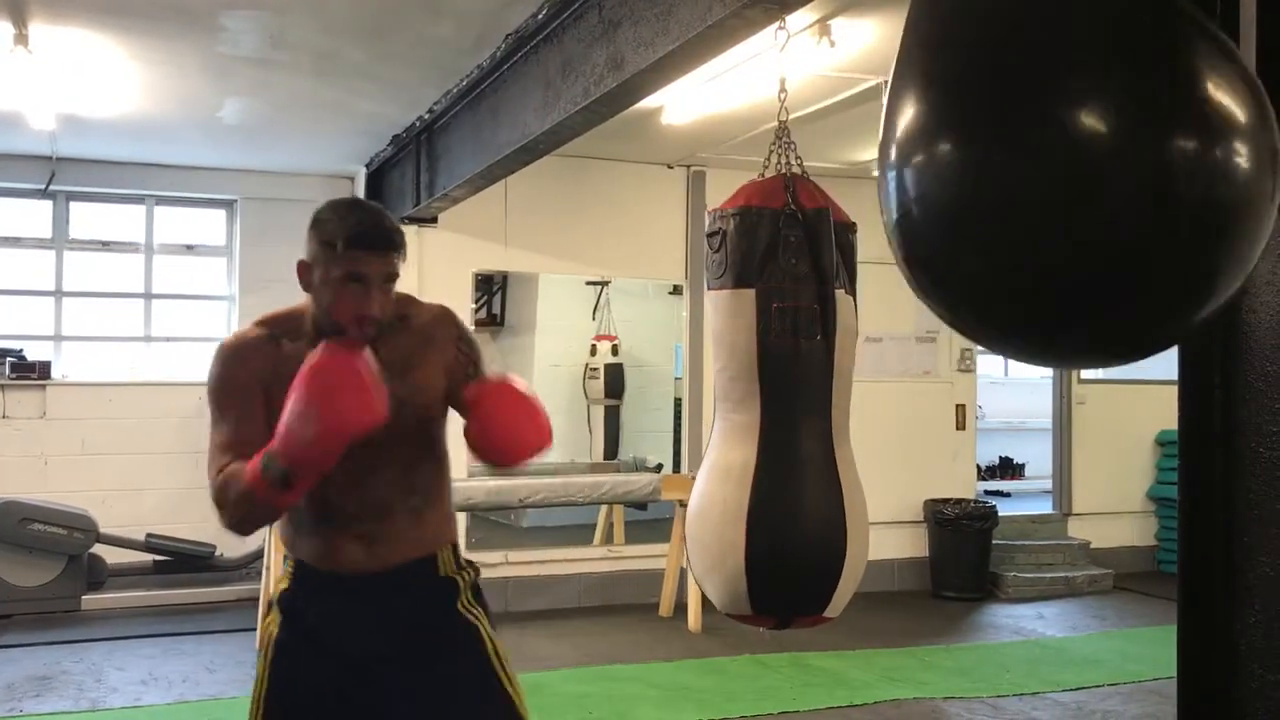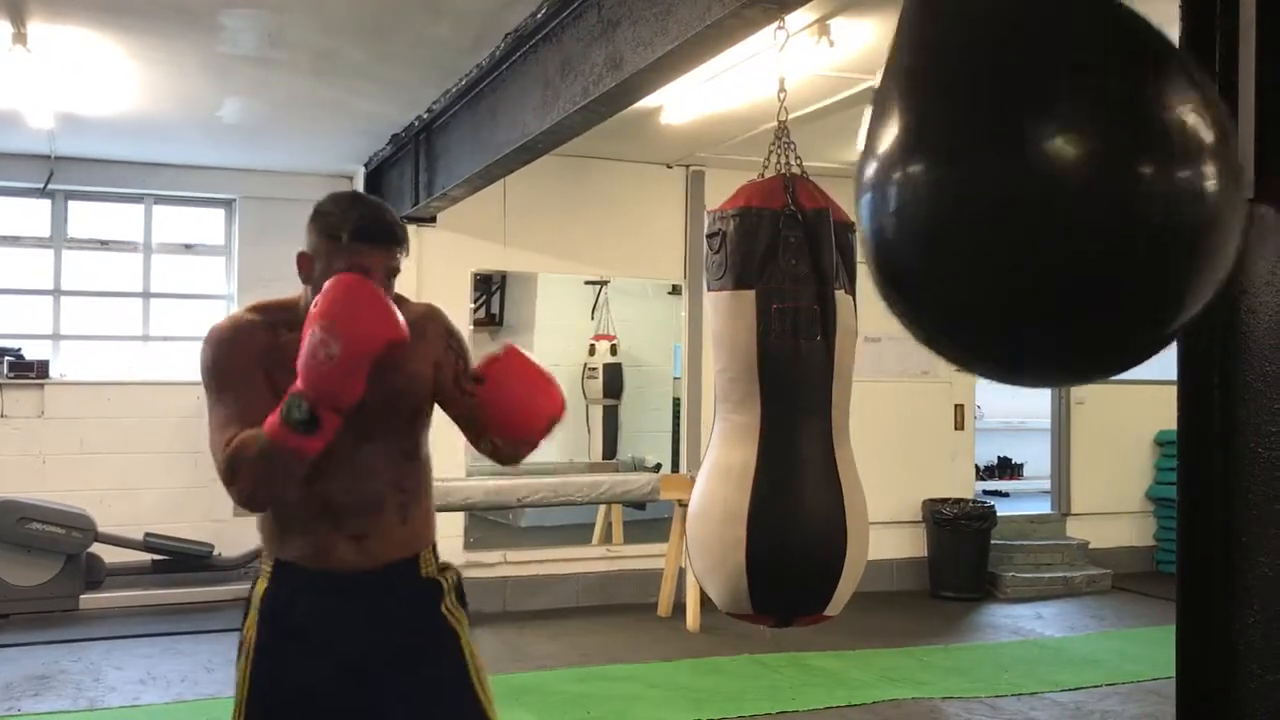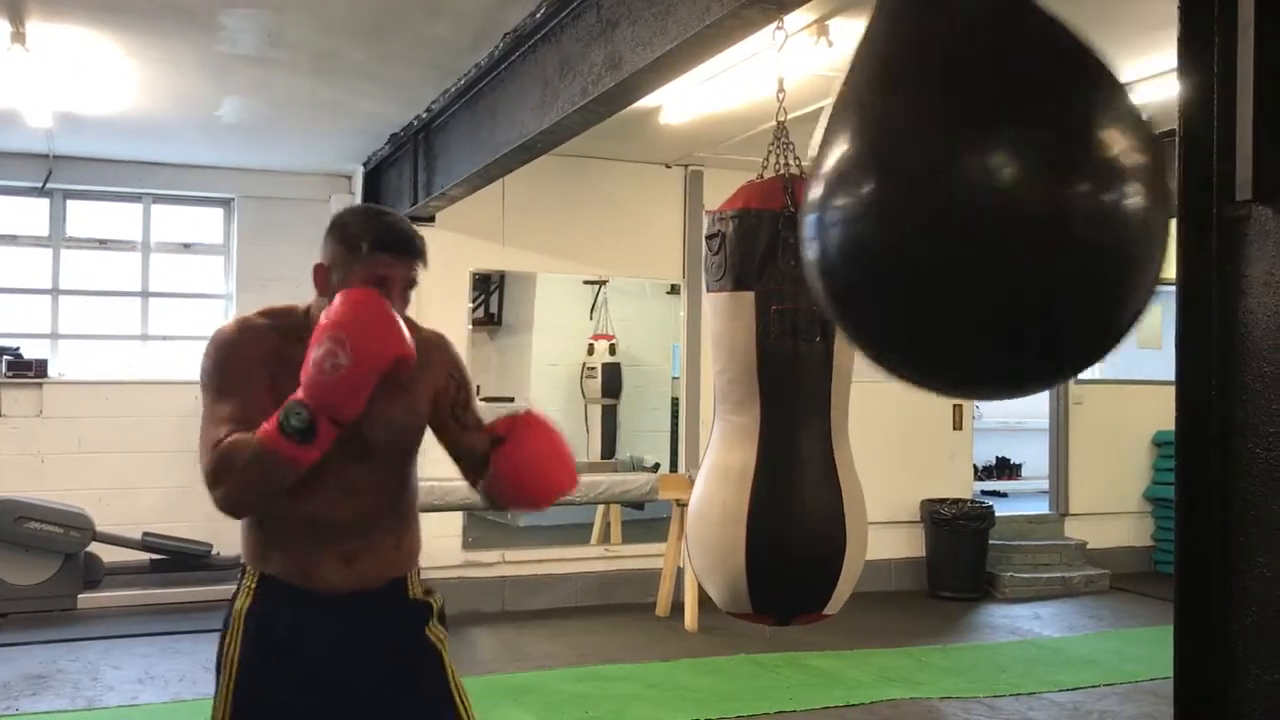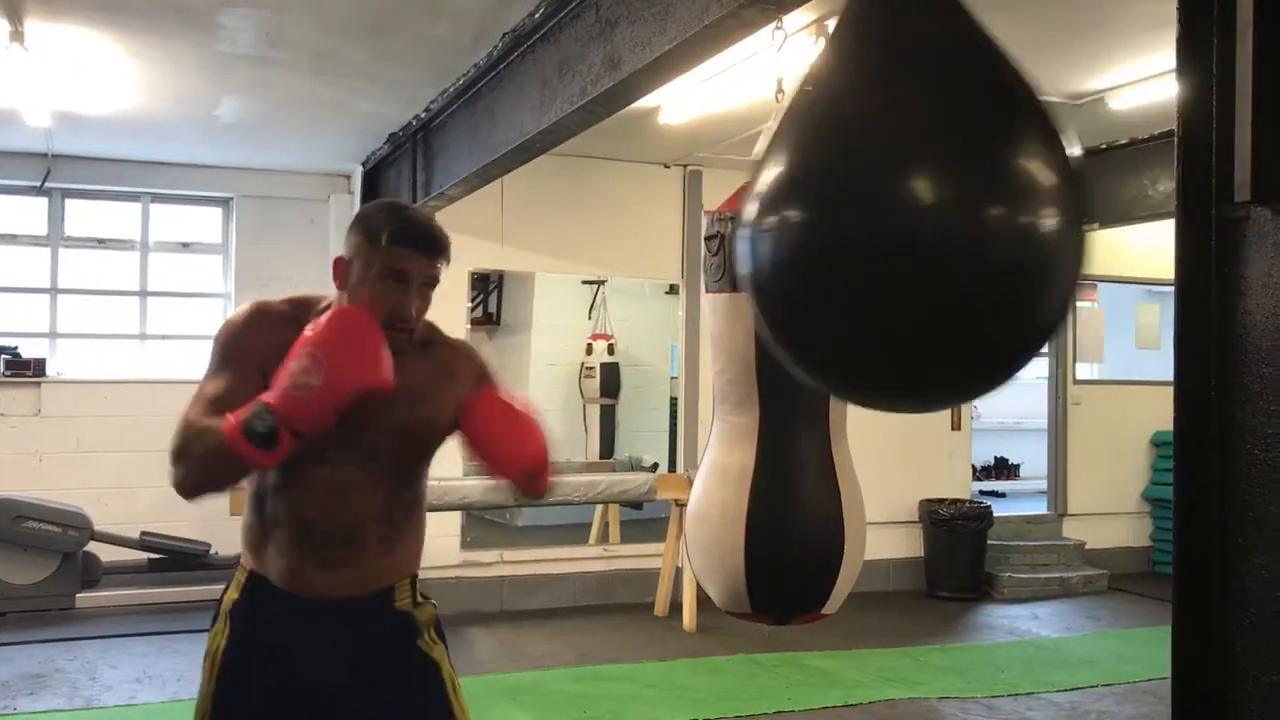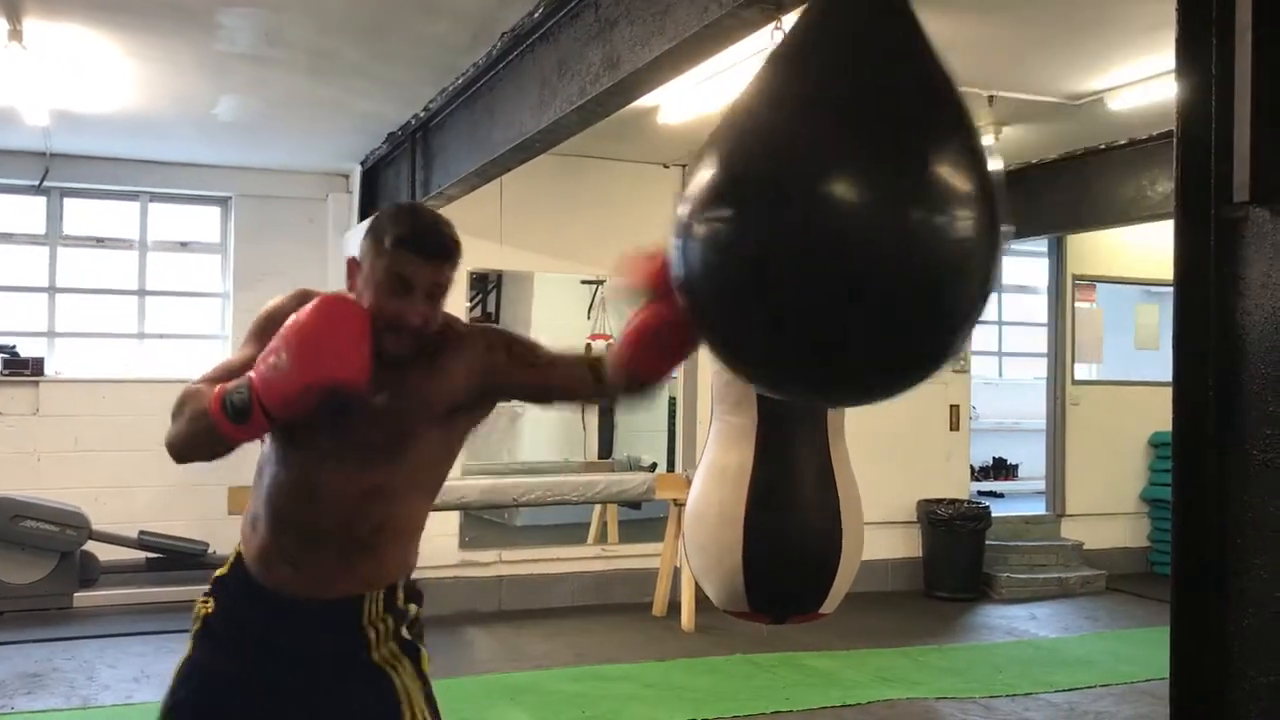
dt=0.1s
person 1, frame 1
left shoulder: (434, 332)
right shoulder: (254, 356)
left elbow: (511, 423)
right elbow: (236, 509)
left wrist: (507, 427)
right wrist: (293, 456)
left hip: (430, 593)
right hip: (316, 602)
person 1, frame 2
left shoulder: (425, 332)
right shoulder: (244, 340)
left elbow: (498, 439)
right elbow: (248, 485)
left wrist: (519, 420)
right wrist: (316, 392)
left hip: (407, 594)
right hip: (296, 600)
person 1, frame 3
left shoulder: (429, 356)
right shoulder: (250, 343)
left elbow: (489, 474)
right elbow: (232, 489)
left wrist: (517, 456)
right wrist: (318, 403)
left hip: (392, 615)
right hip: (278, 617)
person 1, frame 4
left shoulder: (449, 367)
right shoulder: (261, 331)
left elbow: (529, 484)
right elbow: (191, 470)
left wrist: (523, 459)
right wrist: (283, 411)
left hip: (385, 619)
right hip: (262, 615)
person 1, frame 5
left shoulder: (475, 357)
right shoulder: (300, 322)
left elbow: (611, 379)
right elbow: (185, 438)
left wrist: (668, 317)
right wrist: (261, 393)
left hip: (362, 629)
right hip: (242, 608)
